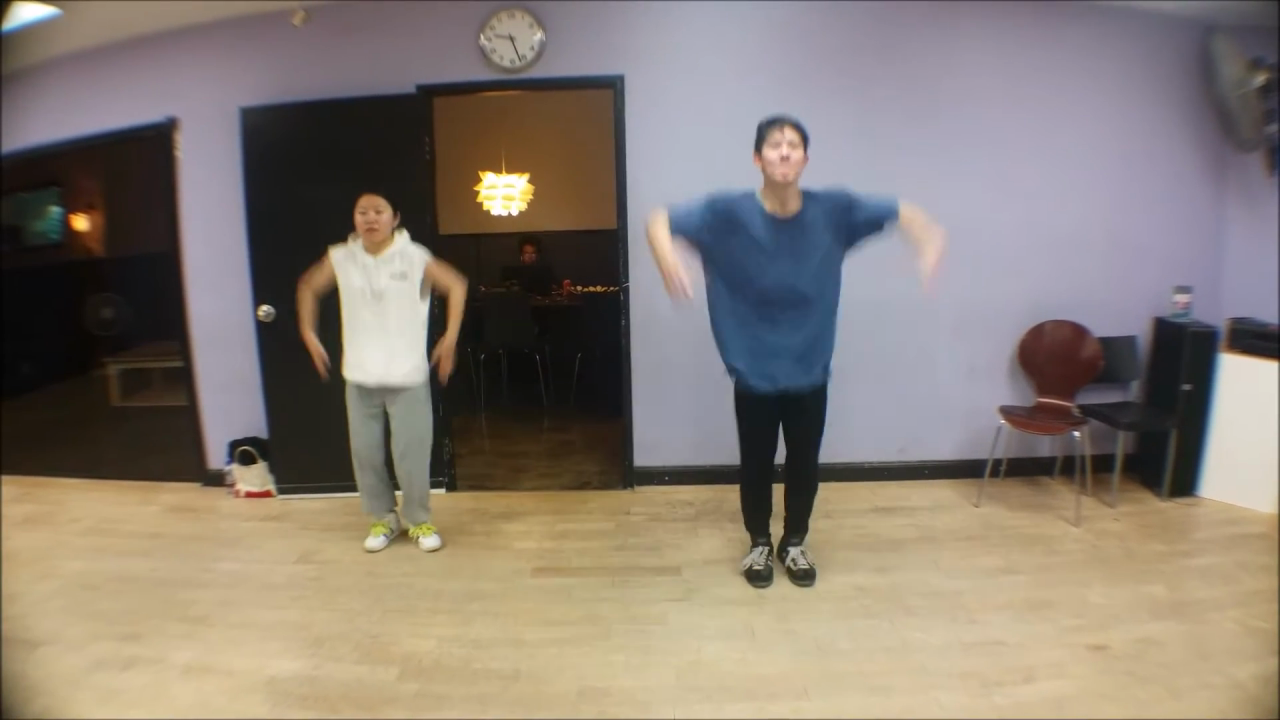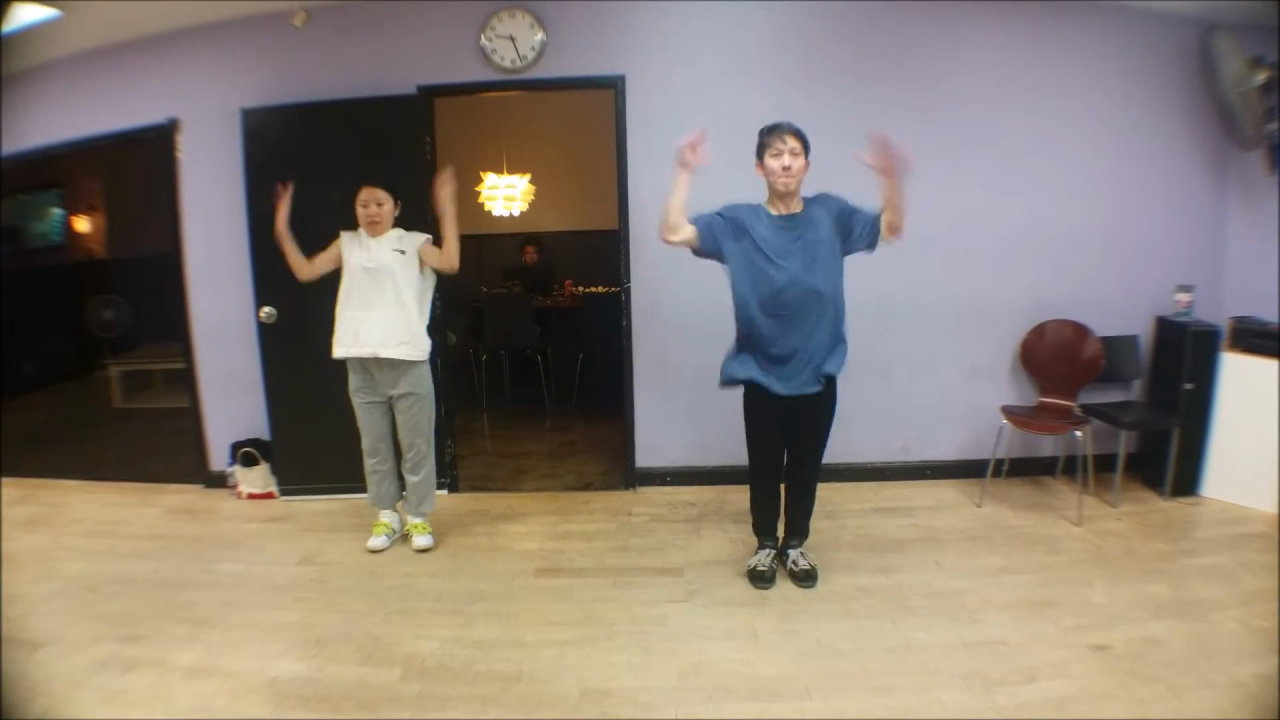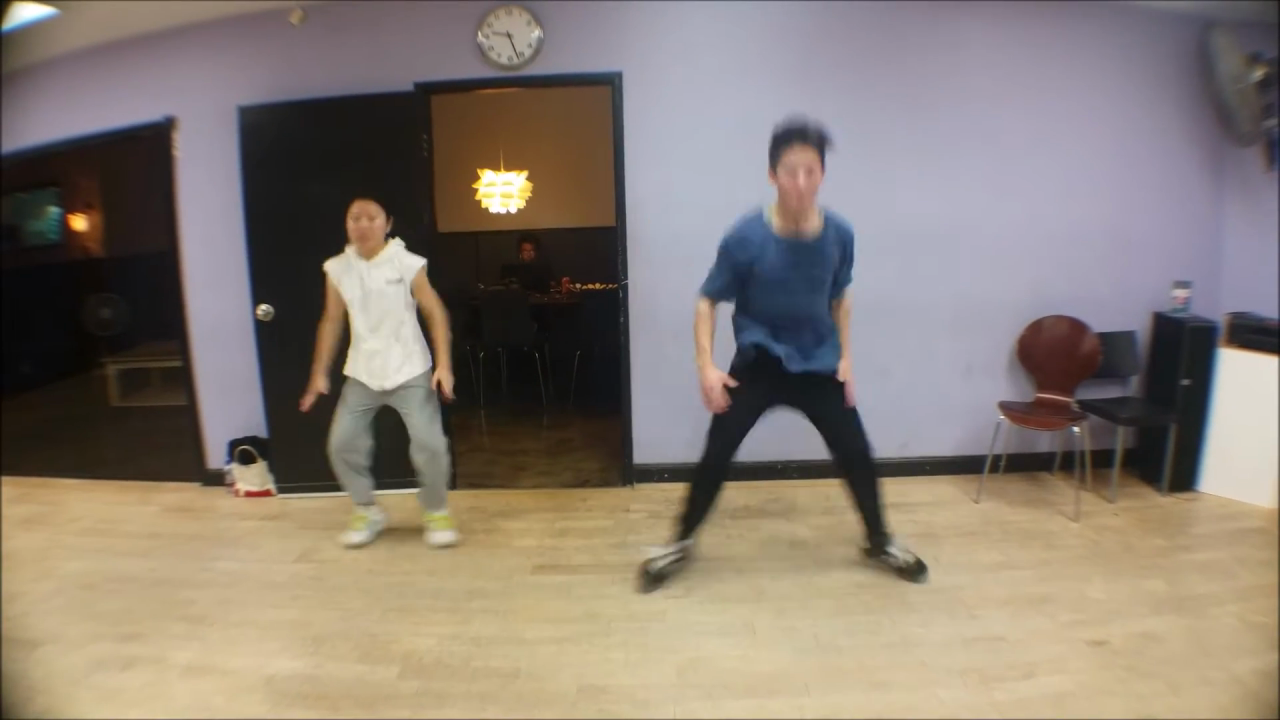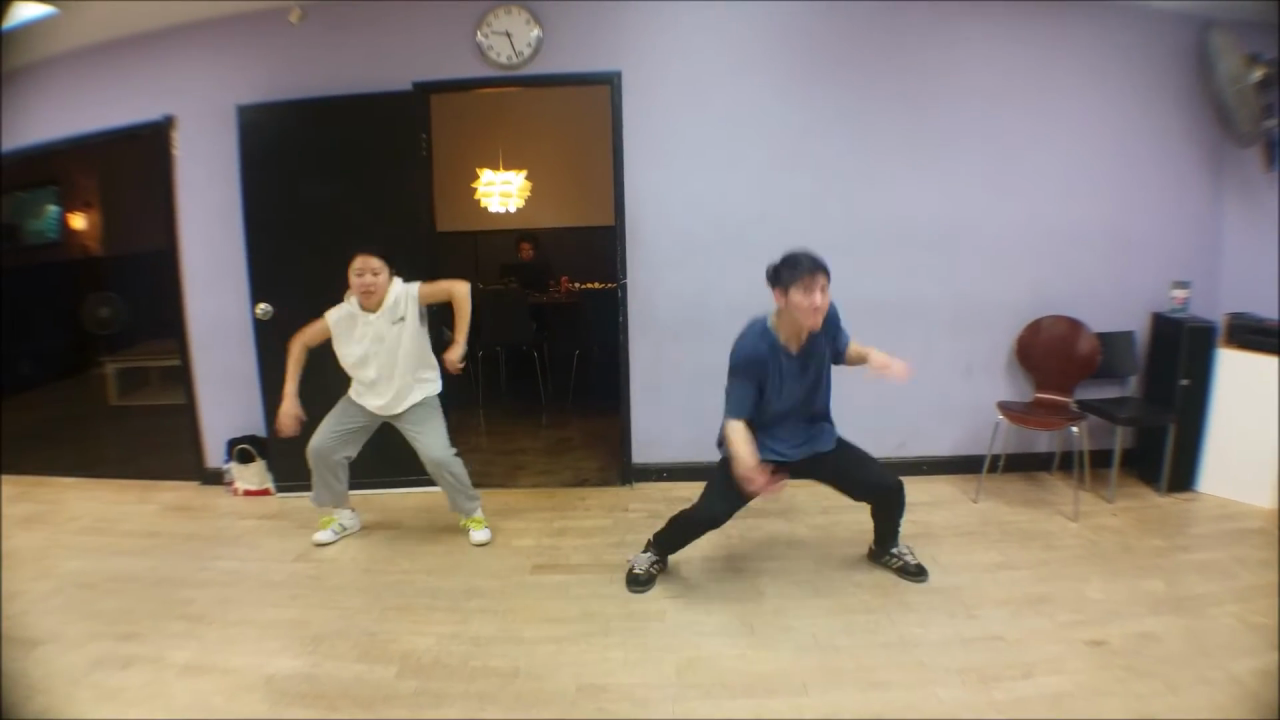
dt=0.3s
person 1, frame 1
left shoulder: (832, 209)
right shoulder: (731, 211)
left elbow: (898, 213)
right elbow: (659, 223)
left wrist: (927, 239)
right wrist: (668, 262)
left hip: (809, 366)
right hip: (754, 367)
left knee: (804, 460)
right knee: (756, 461)
left ankle: (794, 542)
right ankle: (759, 542)
person 1, frame 2
left shoulder: (830, 213)
right shoulder: (737, 221)
left elbow: (890, 227)
right elbow: (673, 234)
left wrist: (891, 179)
right wrist: (685, 172)
left hip: (817, 372)
right hip: (761, 371)
left knee: (805, 465)
right knee: (764, 465)
left ankle: (795, 544)
right ankle: (765, 544)
person 1, frame 3
left shoulder: (838, 234)
right shoulder: (747, 237)
left elbow: (839, 299)
right elbow: (706, 300)
left wrist: (845, 358)
right wrist: (706, 366)
left hip: (817, 367)
right hip: (759, 366)
left knee: (854, 457)
right knee: (717, 455)
left ankle: (879, 542)
right ankle: (681, 541)
person 1, frame 4
left shoulder: (827, 321)
right shoulder: (752, 346)
left elbow: (843, 351)
right elbow: (735, 419)
left wrist: (871, 356)
right wrist: (748, 470)
left hip: (815, 438)
right hip: (760, 445)
left knee: (888, 487)
right knee: (709, 513)
left ankle: (886, 546)
right ankle: (655, 552)
person 2, frame 1
left shoulder: (414, 257)
right shoulder: (341, 258)
left elbow: (455, 288)
right elbow: (309, 289)
left wrist: (449, 339)
right wrist: (310, 335)
left hip: (407, 375)
right hip: (361, 376)
left knee: (411, 451)
right knee: (364, 453)
left ankle: (419, 519)
right ankle: (383, 518)
person 2, frame 2
left shoulder: (413, 243)
right shoulder: (346, 244)
left elbow: (449, 264)
right elbow: (304, 271)
left wrist: (448, 210)
right wrist: (282, 227)
left hip: (406, 360)
right hip: (362, 362)
left knee: (416, 443)
right knee: (374, 445)
left ankle: (417, 517)
right ankle: (387, 515)
person 2, frame 3
left shoulder: (406, 264)
right shoulder: (337, 269)
left elbow: (436, 314)
right elbow: (332, 322)
left wrist: (443, 367)
right wrist: (319, 374)
left hip: (410, 372)
right hip: (362, 374)
left knee: (429, 447)
right knee: (344, 445)
left ankle: (436, 514)
right ankle: (368, 513)
person 2, frame 4
left shoulder: (407, 297)
right shoulder: (339, 317)
left elbow: (460, 288)
right elbow: (300, 343)
left wrist: (458, 345)
right wrist: (288, 401)
left hip: (415, 395)
right hip: (364, 397)
left knee: (439, 456)
right knee: (320, 448)
left ankle: (472, 514)
right ankle: (342, 514)
